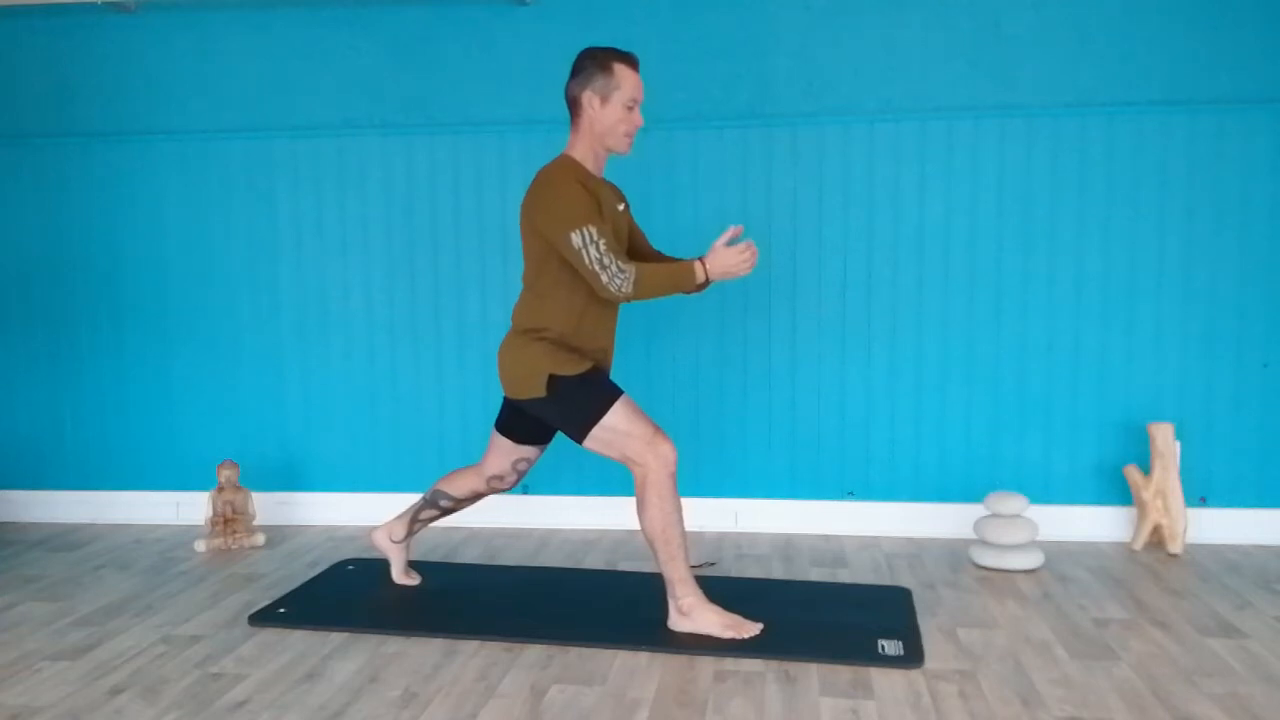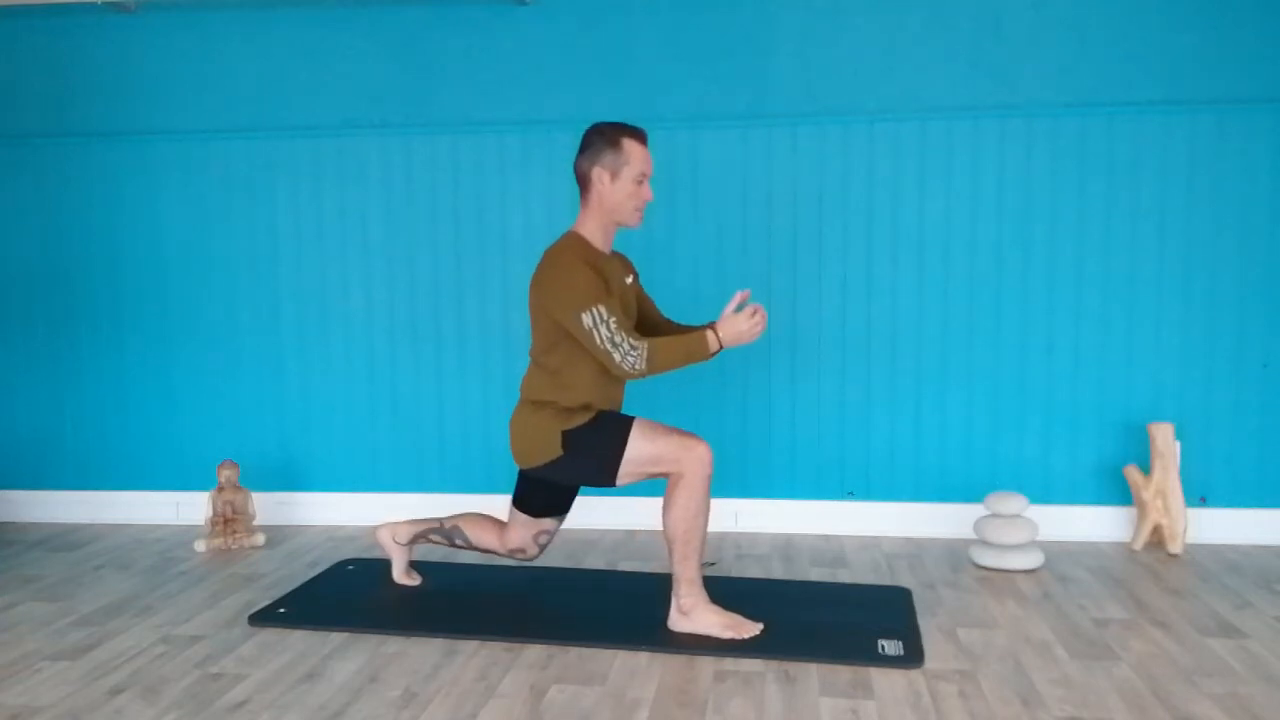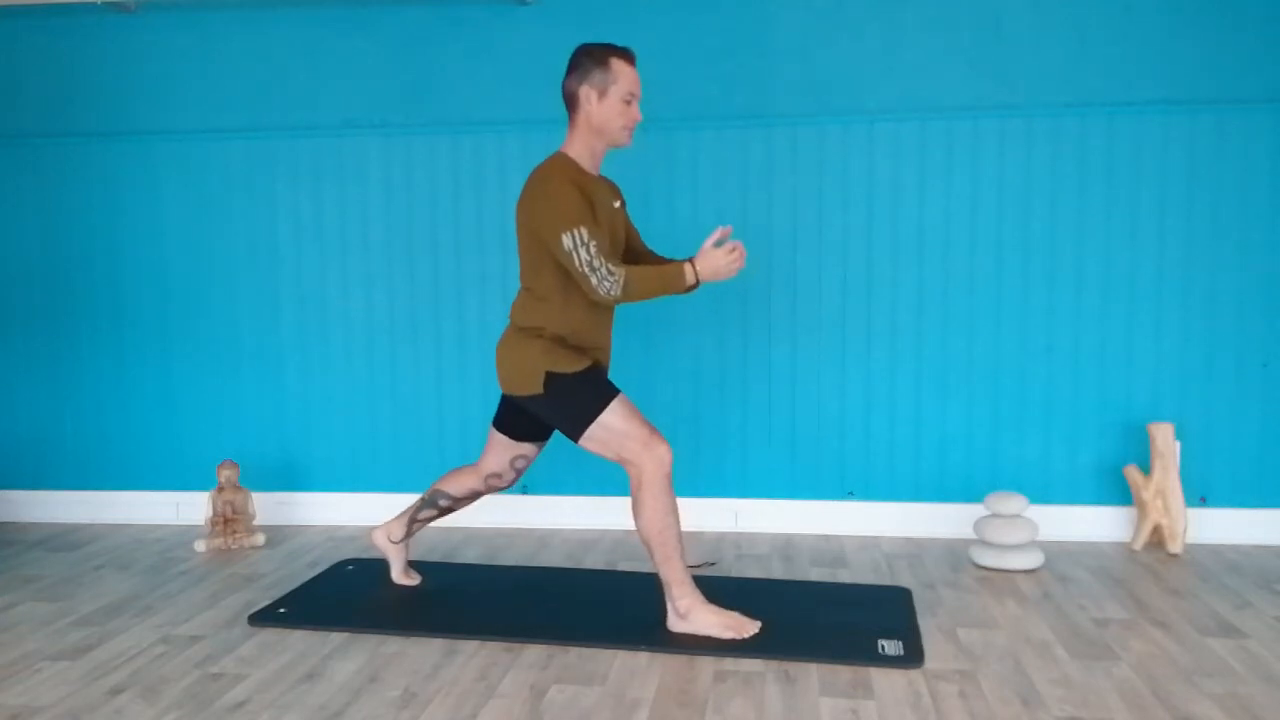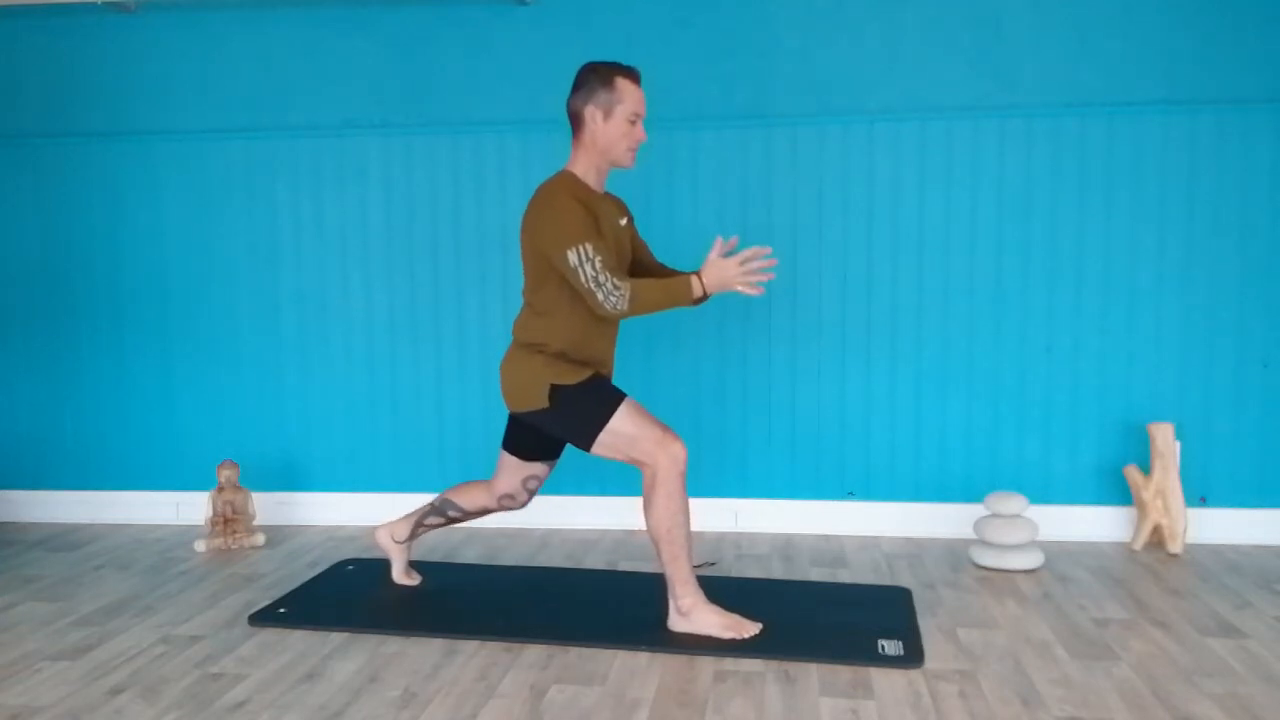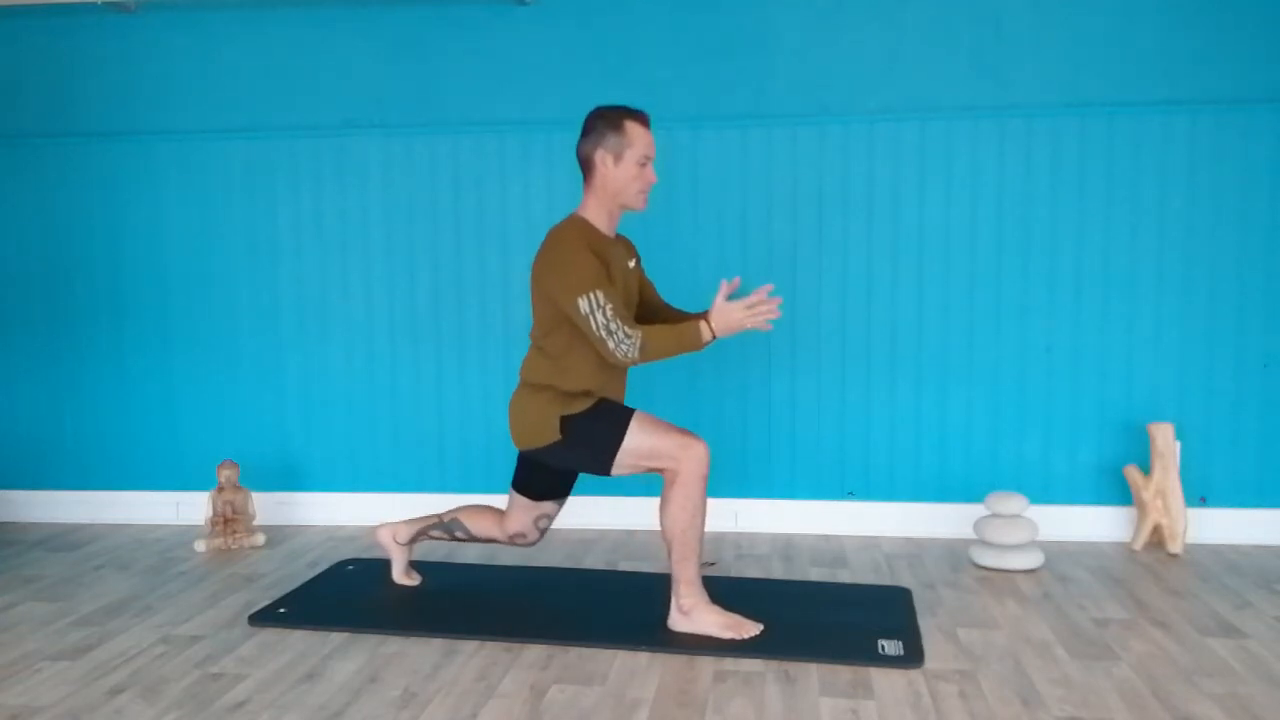
dt=1s
person 1, frame 1
left shoulder: (606, 195)
right shoulder: (559, 188)
left elbow: (647, 262)
right elbow: (615, 280)
left wrist: (708, 266)
right wrist: (705, 269)
left hip: (553, 362)
right hip: (547, 362)
left knee: (495, 476)
right knee: (656, 454)
left ankle: (396, 532)
right ankle: (687, 605)
person 1, frame 2
left shoulder: (616, 267)
right shoulder: (568, 268)
left elbow: (659, 333)
right elbow: (628, 358)
left wrist: (716, 329)
right wrist: (717, 339)
left hip: (564, 428)
right hip: (556, 429)
left knee: (516, 545)
right knee: (692, 456)
left ankle: (401, 535)
right ankle: (689, 605)
person 1, frame 3
left shoulder: (603, 191)
right shoulder: (555, 187)
left elbow: (638, 262)
right elbow: (605, 282)
left wrist: (696, 264)
right wrist: (695, 272)
left hip: (552, 360)
right hip: (545, 361)
left knee: (494, 473)
right knee: (651, 455)
left ankle: (396, 532)
right ankle: (685, 607)
person 1, frame 4
left shoulder: (610, 208)
right shoulder: (558, 204)
left elbow: (649, 276)
right elbow: (611, 297)
left wrist: (707, 279)
right wrist: (703, 284)
left hip: (556, 374)
right hip: (548, 375)
left knee: (506, 493)
right knee: (665, 452)
left ankle: (399, 533)
right ankle: (687, 606)
person 1, frame 5
left shoulder: (620, 250)
right shoulder: (569, 250)
left elbow: (656, 316)
right elbow: (621, 345)
left wrist: (712, 318)
right wrist: (710, 328)
left hip: (563, 412)
right hip: (557, 413)
left knee: (517, 530)
right knee: (688, 455)
left ankle: (402, 535)
right ankle: (689, 606)
